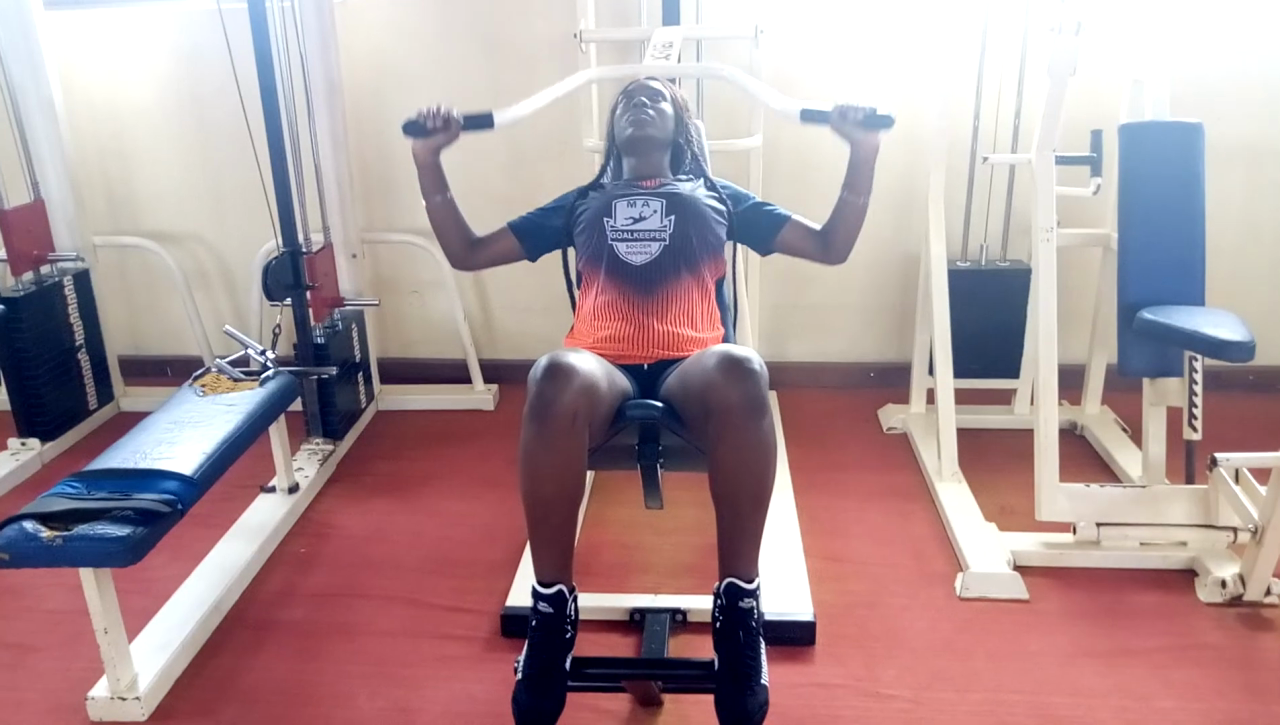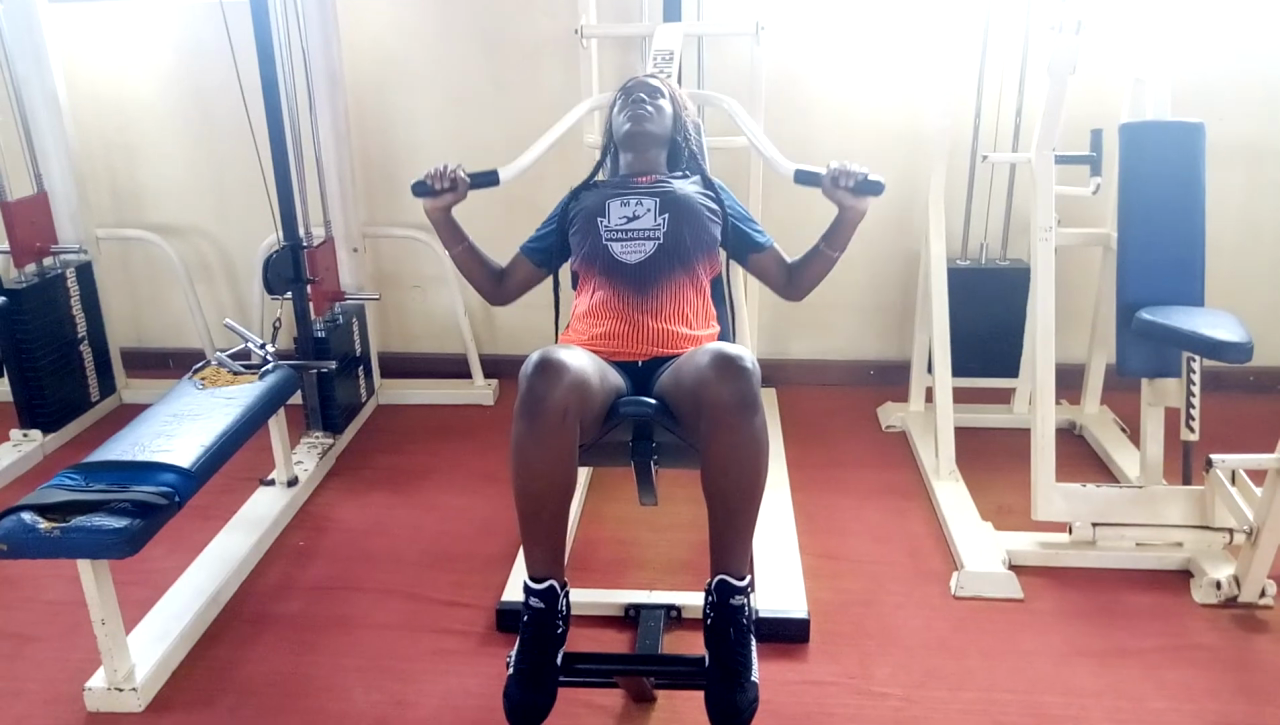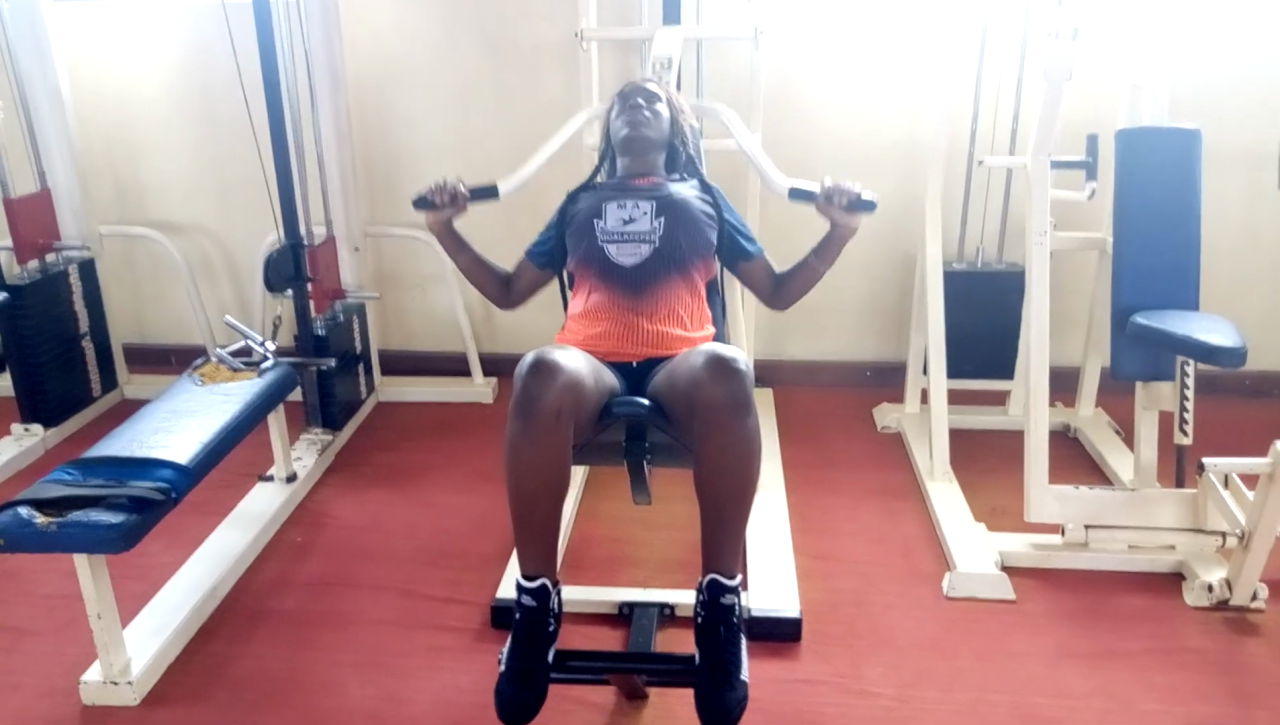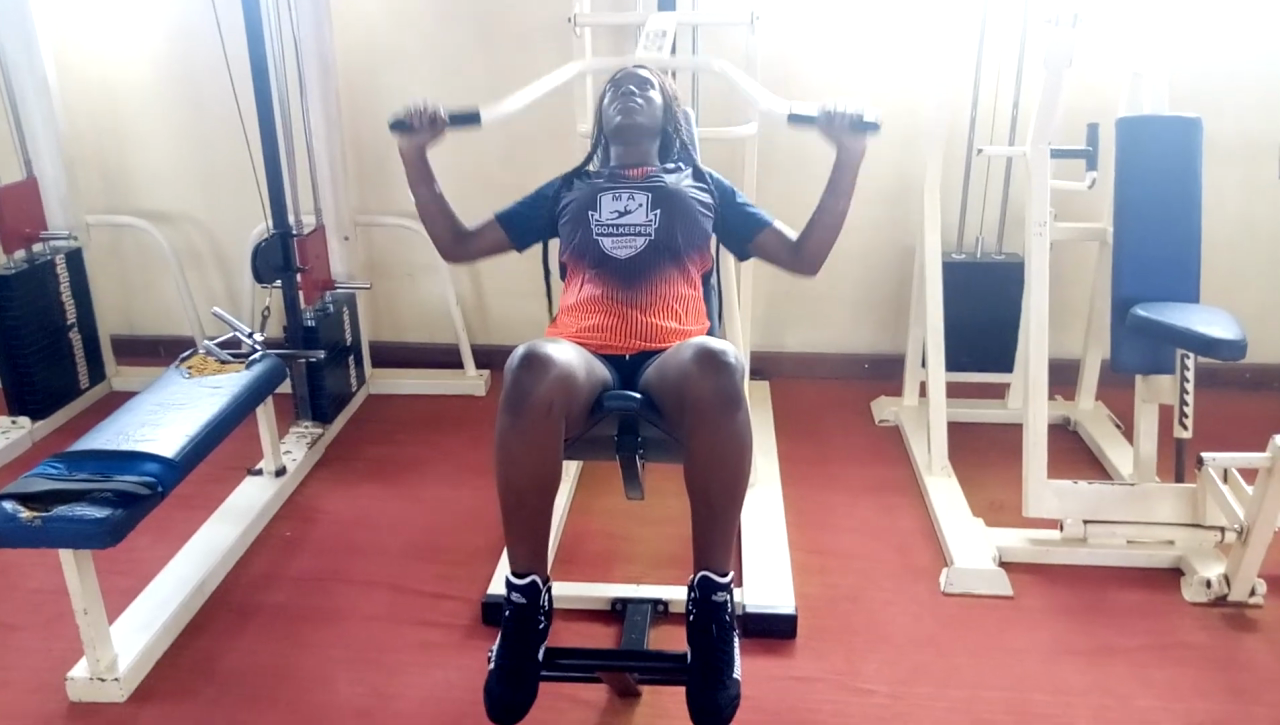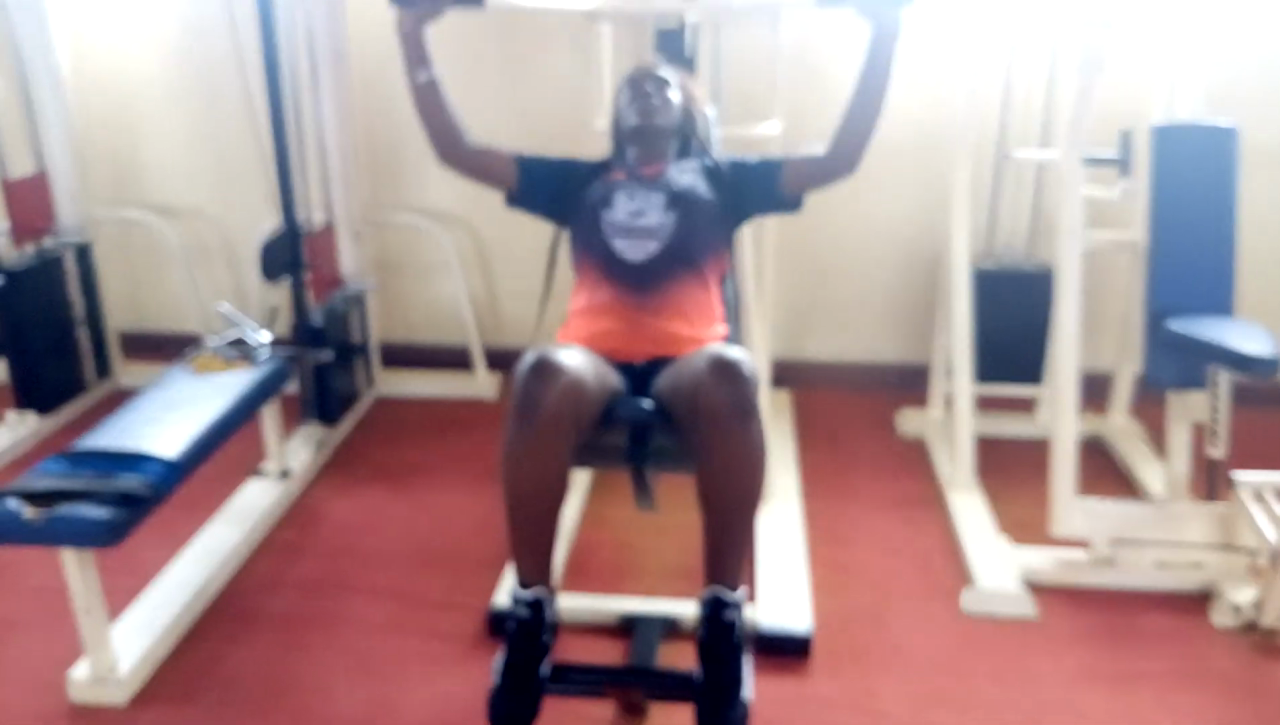
dt=0.3s
person 1, frame 1
left shoulder: (716, 195)
right shoulder: (582, 202)
left elbow: (831, 247)
right elbow: (468, 253)
left wrist: (863, 158)
right wrist: (429, 166)
left hip: (691, 366)
right hip: (601, 366)
left knee: (741, 371)
right knee: (557, 376)
left ankle: (738, 602)
right ankle: (552, 608)
person 1, frame 2
left shoulder: (708, 194)
right shoulder: (580, 200)
left elbow: (793, 282)
right elbow: (498, 288)
left wrist: (848, 214)
right wrist: (442, 217)
left hip: (685, 362)
right hip: (596, 362)
left knee: (733, 370)
right knee: (546, 373)
left ankle: (729, 599)
right ankle: (544, 600)
person 1, frame 3
left shoulder: (704, 197)
right shoulder: (579, 202)
left elbow: (780, 291)
right elbow: (505, 291)
left wrist: (838, 229)
right wrist: (445, 227)
left hip: (680, 362)
right hip: (590, 361)
left knee: (727, 370)
right knee: (540, 373)
left ankle: (721, 601)
right ankle: (536, 602)
person 1, frame 4
left shoulder: (703, 186)
right shoulder: (569, 189)
left elbow: (804, 258)
right elbow: (456, 246)
left wrist: (846, 161)
right wrist: (417, 161)
left hip: (673, 356)
right hip: (583, 354)
left knee: (717, 366)
right knee: (532, 367)
left ankle: (713, 596)
right ankle: (527, 597)
person 1, frame 5
left shoulder: (720, 182)
right shoulder: (579, 183)
left elbow: (839, 158)
right elbow: (455, 150)
left hip: (688, 362)
right hip: (593, 360)
left knee: (731, 374)
right knee: (541, 374)
left ankle: (723, 610)
right ankle: (531, 607)
